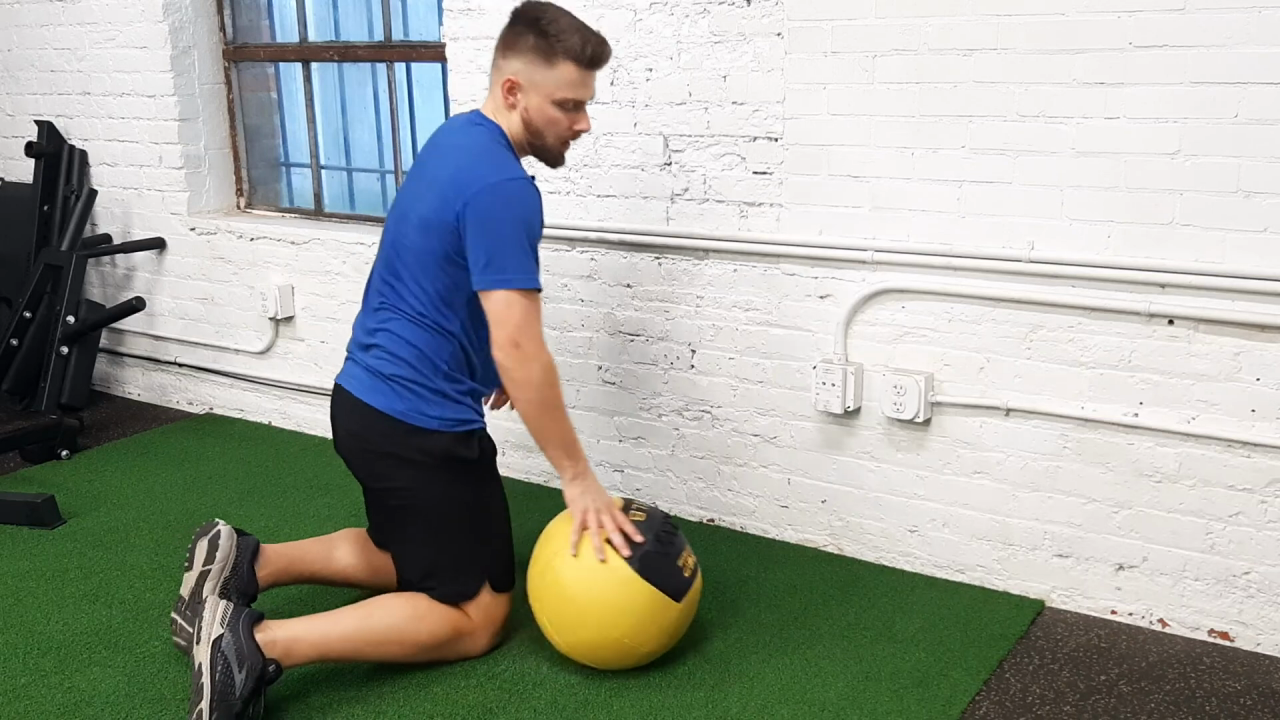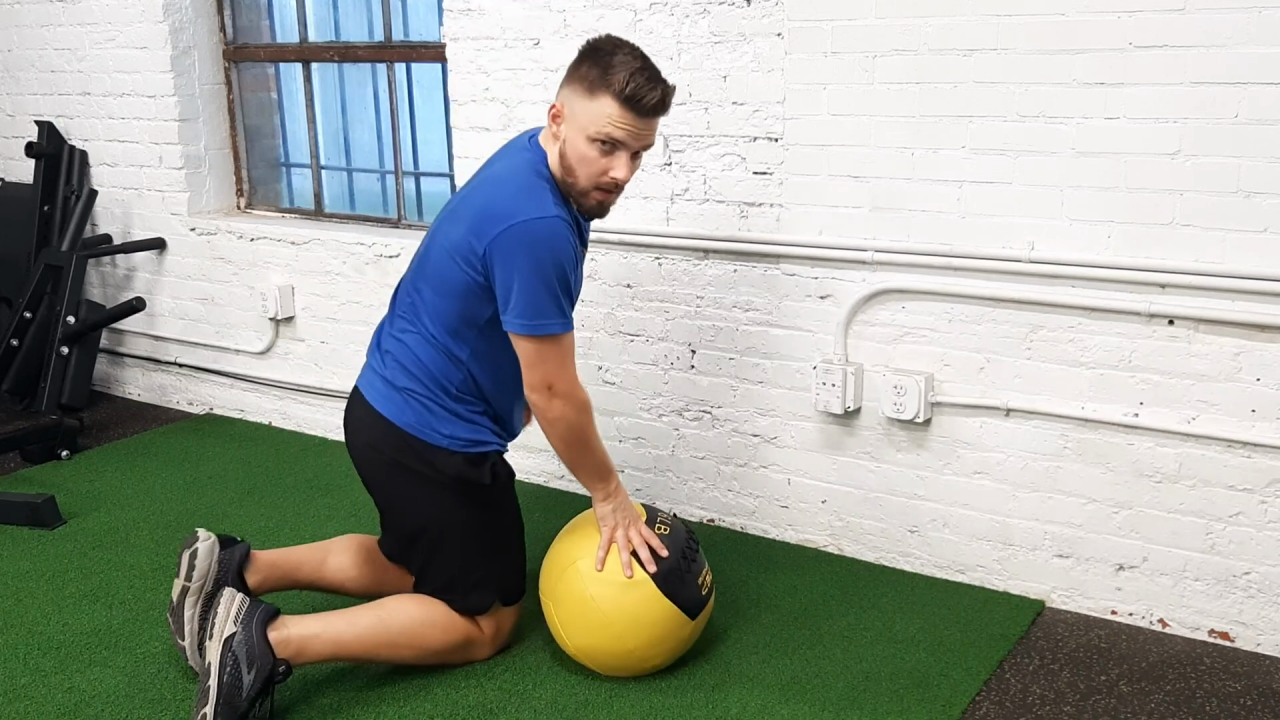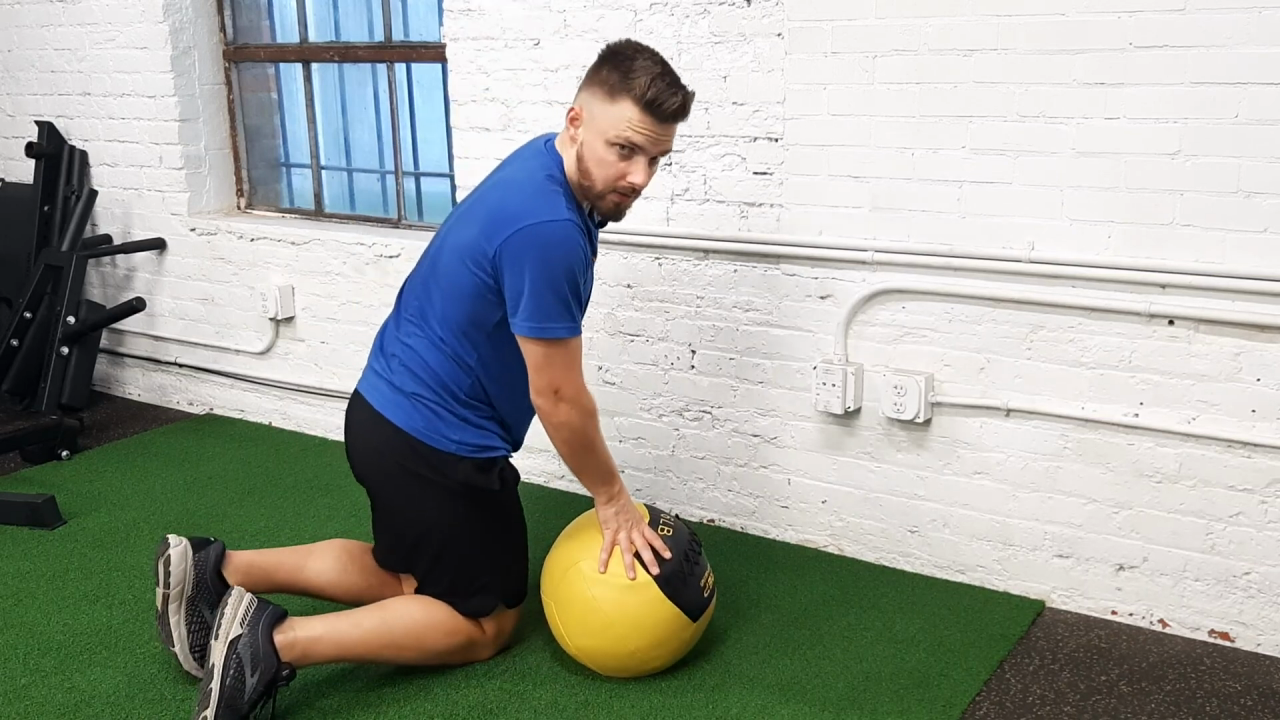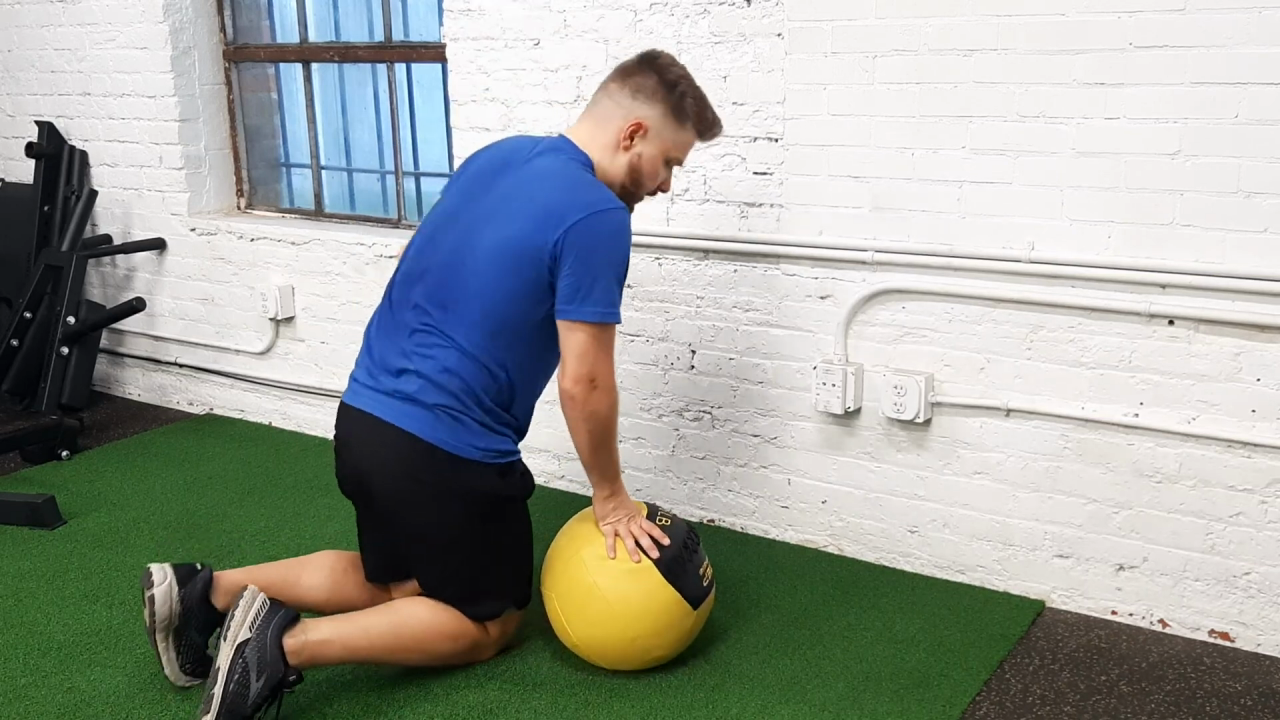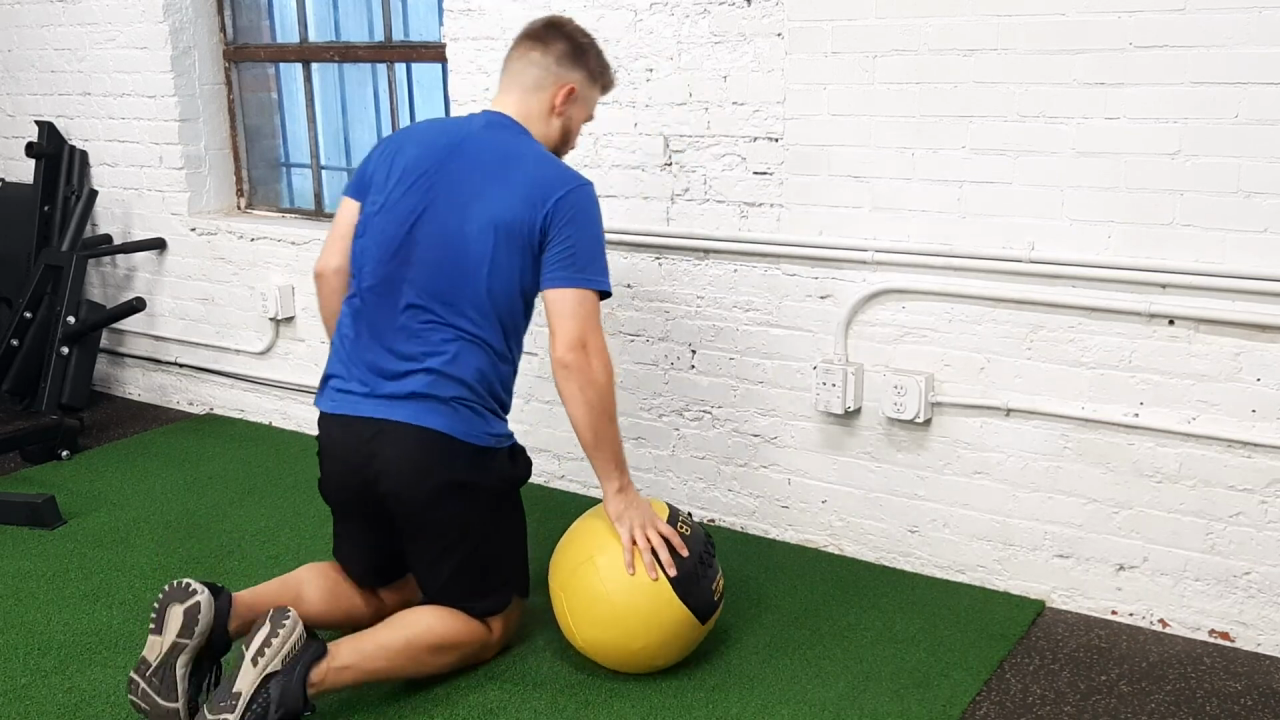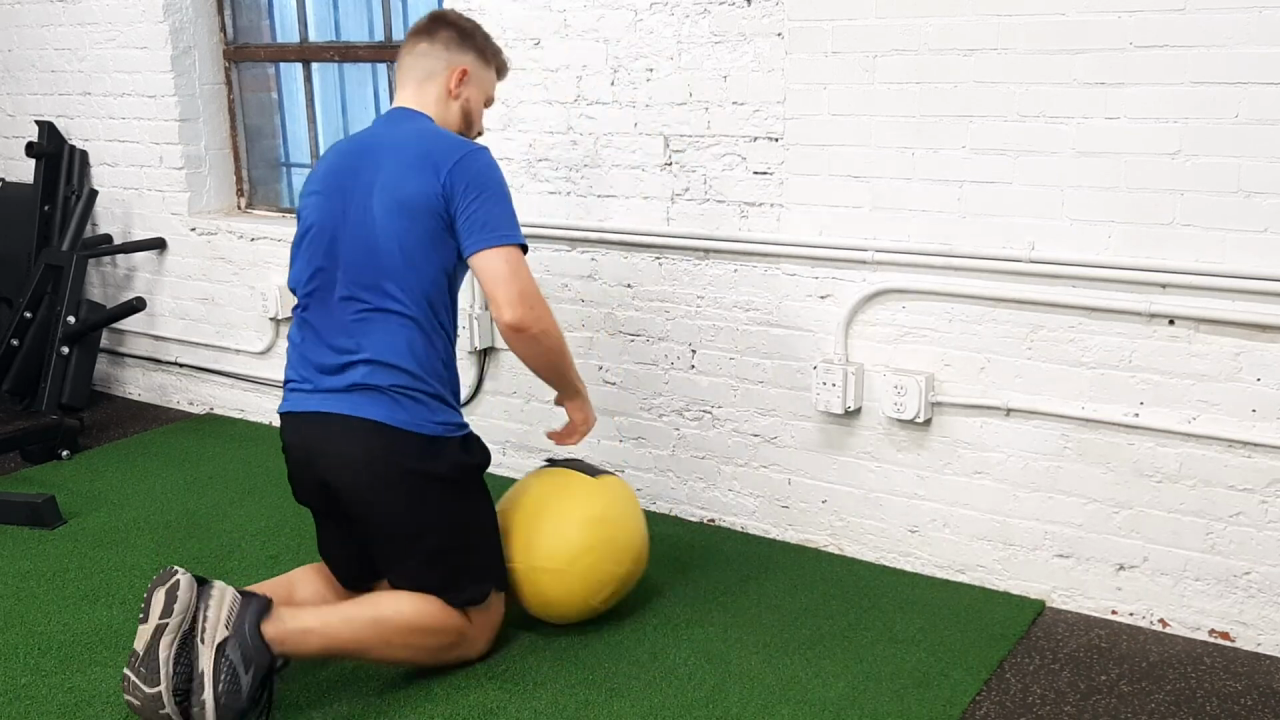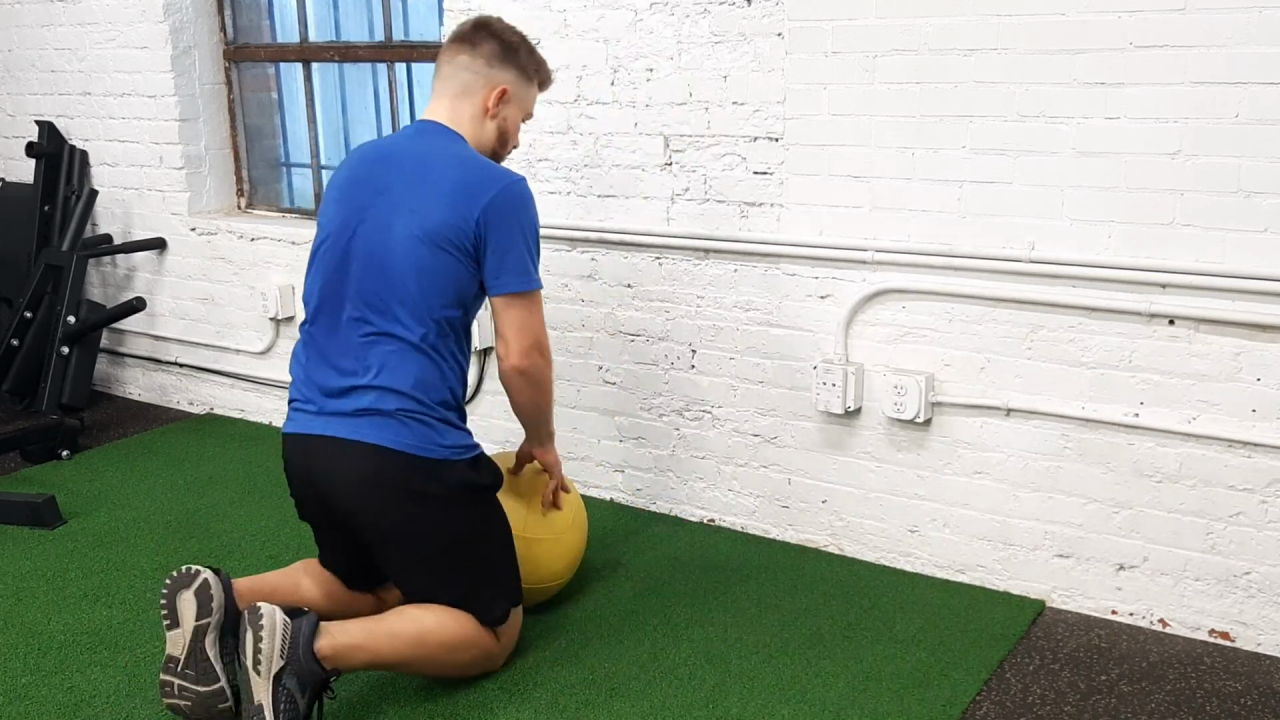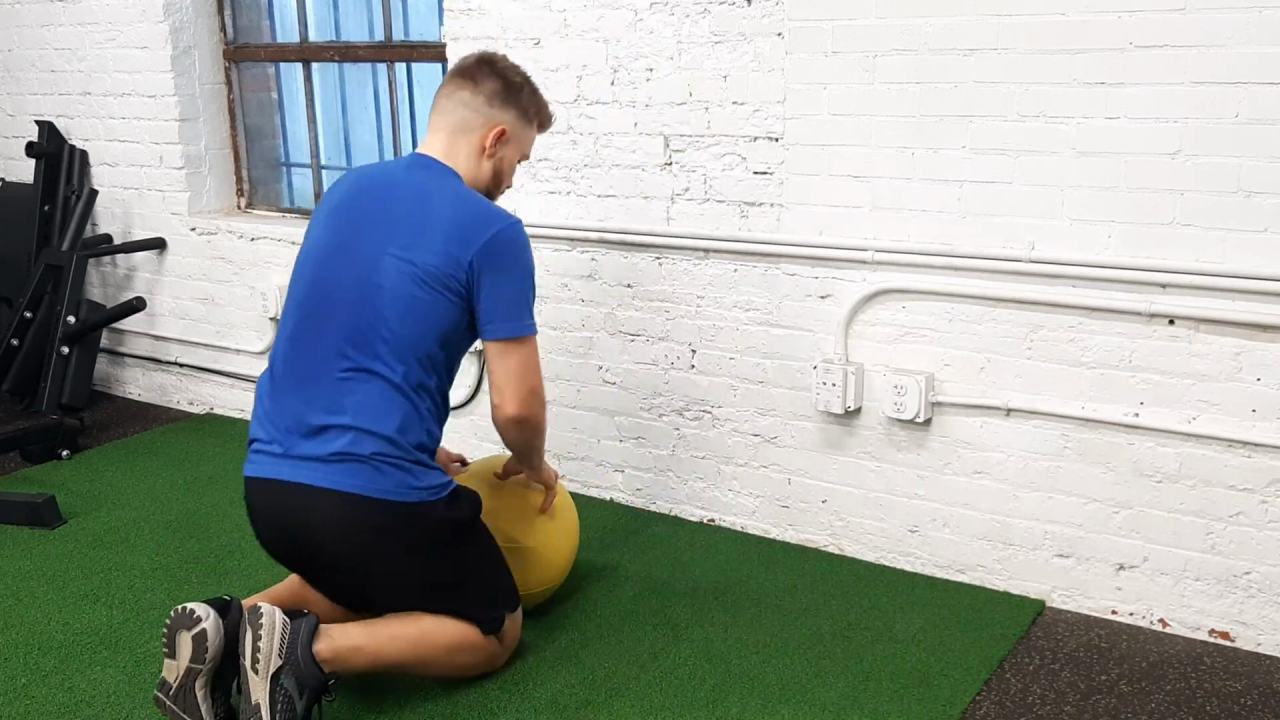
dt=0.4s
person 1, frame 1
left shoulder: (457, 138)
right shoulder: (503, 188)
right elbow: (519, 354)
left wrist: (492, 349)
right wrist: (578, 478)
left hip: (368, 400)
right hip: (420, 426)
left knee: (411, 558)
right knee: (474, 616)
left ankle: (248, 562)
right ankle: (256, 643)
person 1, frame 2
left shoulder: (531, 158)
right shoulder: (535, 224)
right elbow: (552, 393)
right wrist: (610, 498)
left hip: (386, 408)
right hip: (431, 438)
left knee: (414, 566)
right knee: (482, 621)
left ankle: (237, 568)
right ankle: (271, 639)
person 1, frame 3
left shoulder: (547, 163)
right shoulder: (547, 228)
right elbow: (557, 399)
left wrist: (567, 367)
right wrist: (613, 501)
left hip: (386, 413)
right hip: (436, 443)
left knee: (404, 577)
right knee: (483, 623)
left ankle: (216, 570)
right ankle: (277, 642)
person 1, frame 4
left shoulder: (501, 155)
right shoulder: (596, 218)
right elbow: (584, 385)
right wrist: (611, 498)
left hip: (364, 417)
right hip: (442, 450)
left knee: (396, 582)
right knee: (484, 623)
left ankle: (207, 593)
right ankle: (288, 642)
person 1, frame 5
left shoulder: (401, 146)
right shoulder: (560, 193)
left elbow: (331, 271)
right elbow: (575, 354)
right wrist: (619, 492)
left hip: (344, 423)
right hip: (449, 443)
left knee: (373, 586)
right knee: (485, 620)
left ankle: (219, 612)
person 1, frame 6
left shoulder: (329, 165)
right shoulder: (462, 165)
right elbow: (517, 314)
right wrist: (574, 395)
left hip: (305, 422)
right hip: (402, 431)
left knee: (363, 580)
right knee: (470, 618)
left ankle: (207, 609)
right ankle: (264, 630)
person 1, frame 7
left shoulder: (356, 167)
right shoulder: (496, 193)
right elbow: (521, 357)
right wrist: (542, 441)
left hip: (310, 440)
right hip: (405, 453)
left knee: (372, 585)
right knee: (490, 633)
left ankle: (225, 600)
right ankle: (314, 647)
person 1, frame 8
left shoulder: (346, 192)
right shoulder: (491, 234)
right elbow: (516, 405)
right wrist: (533, 464)
left hip: (271, 482)
right hip: (374, 494)
left knee: (364, 585)
right knee: (492, 632)
left ankle: (232, 622)
right ankle: (314, 650)
